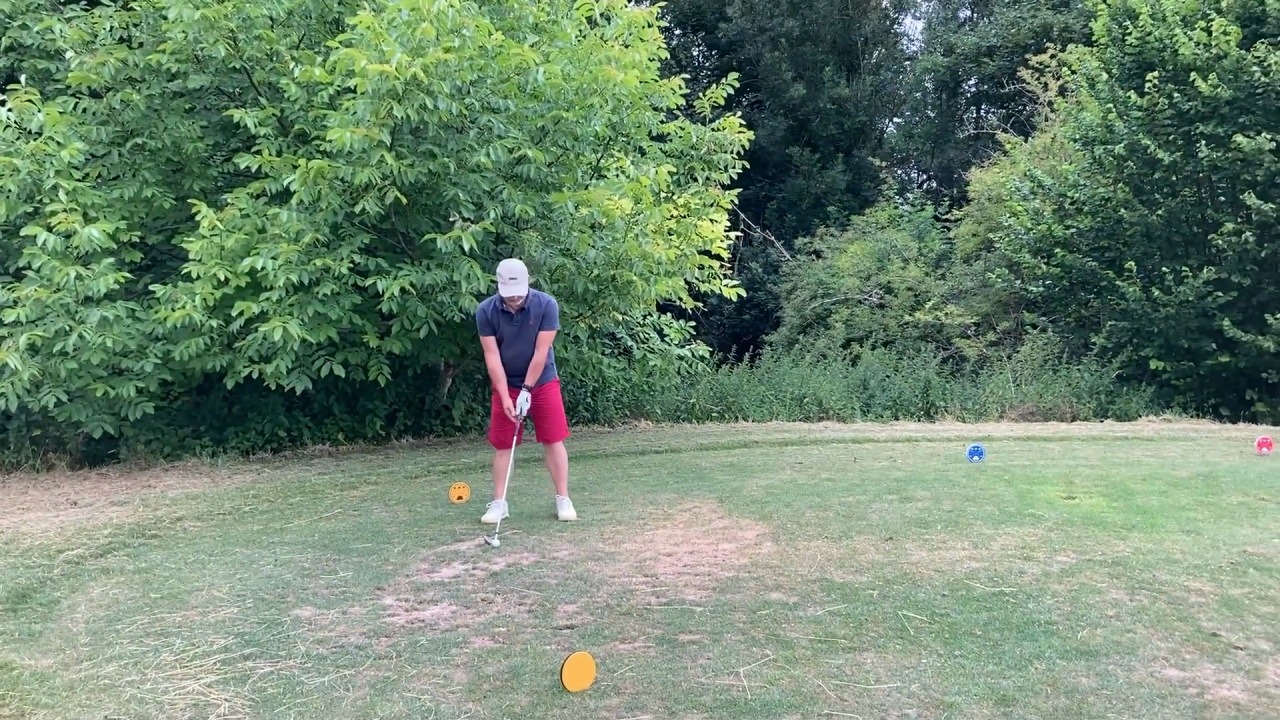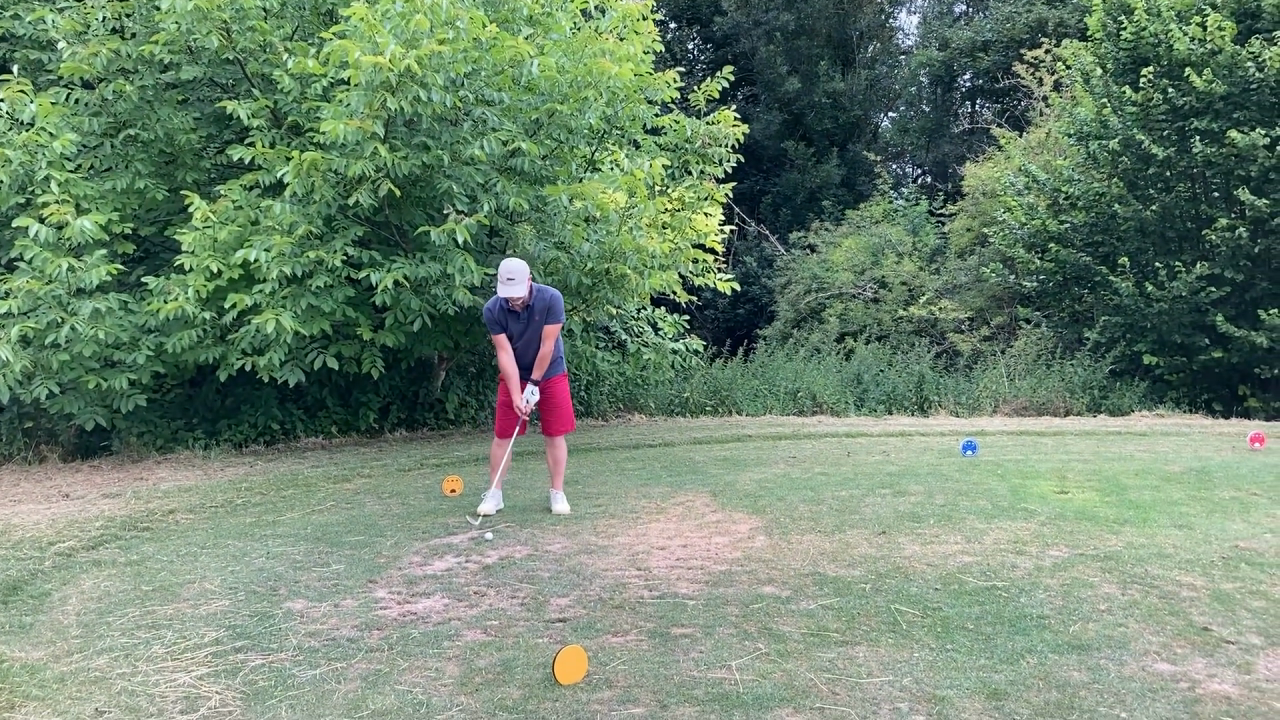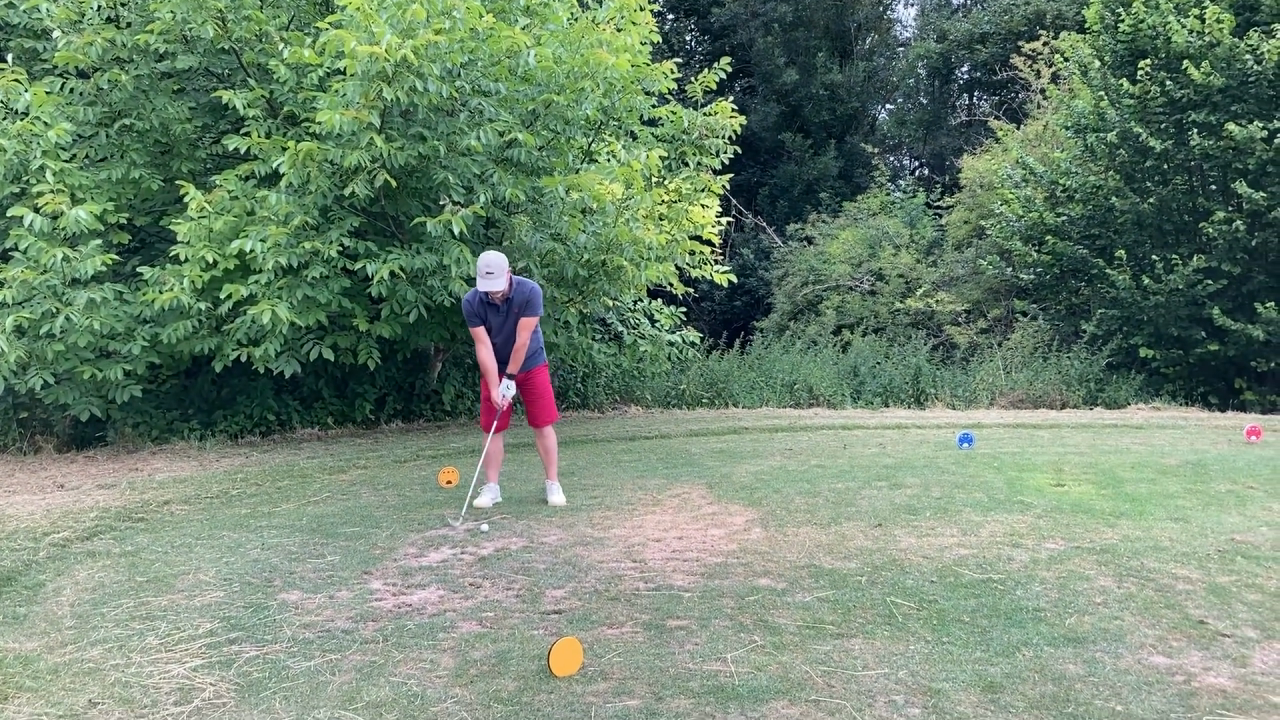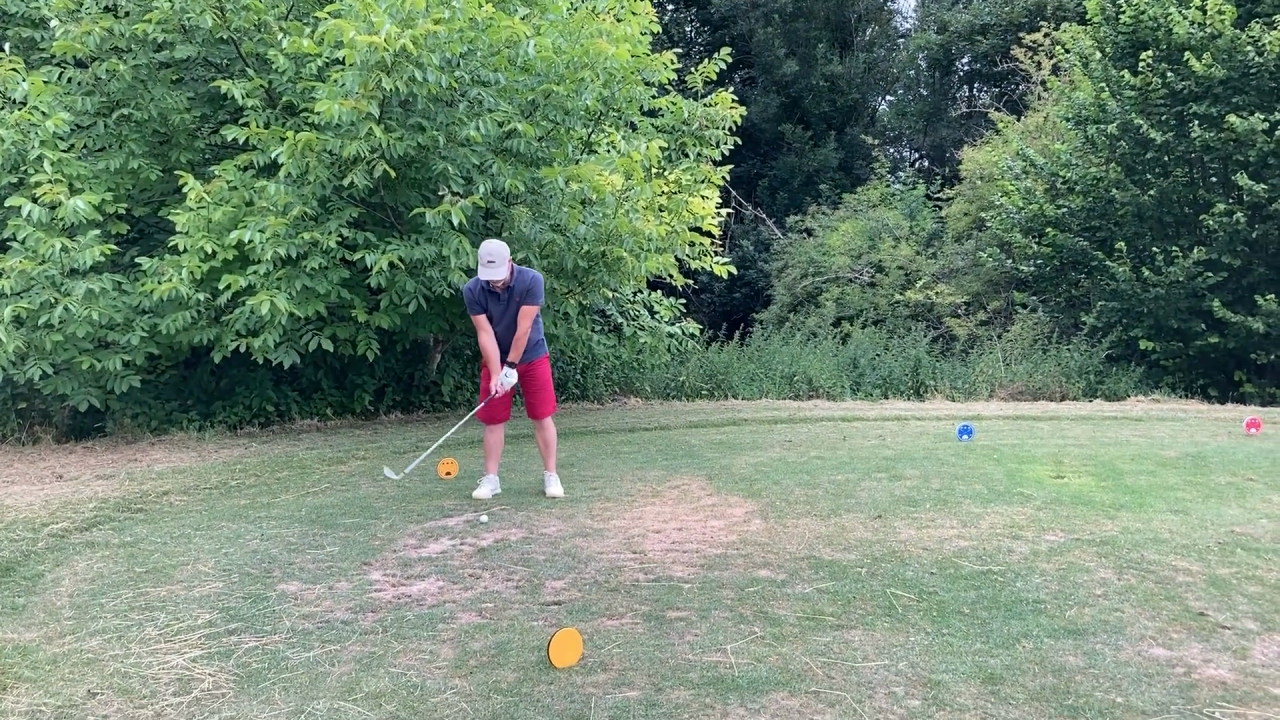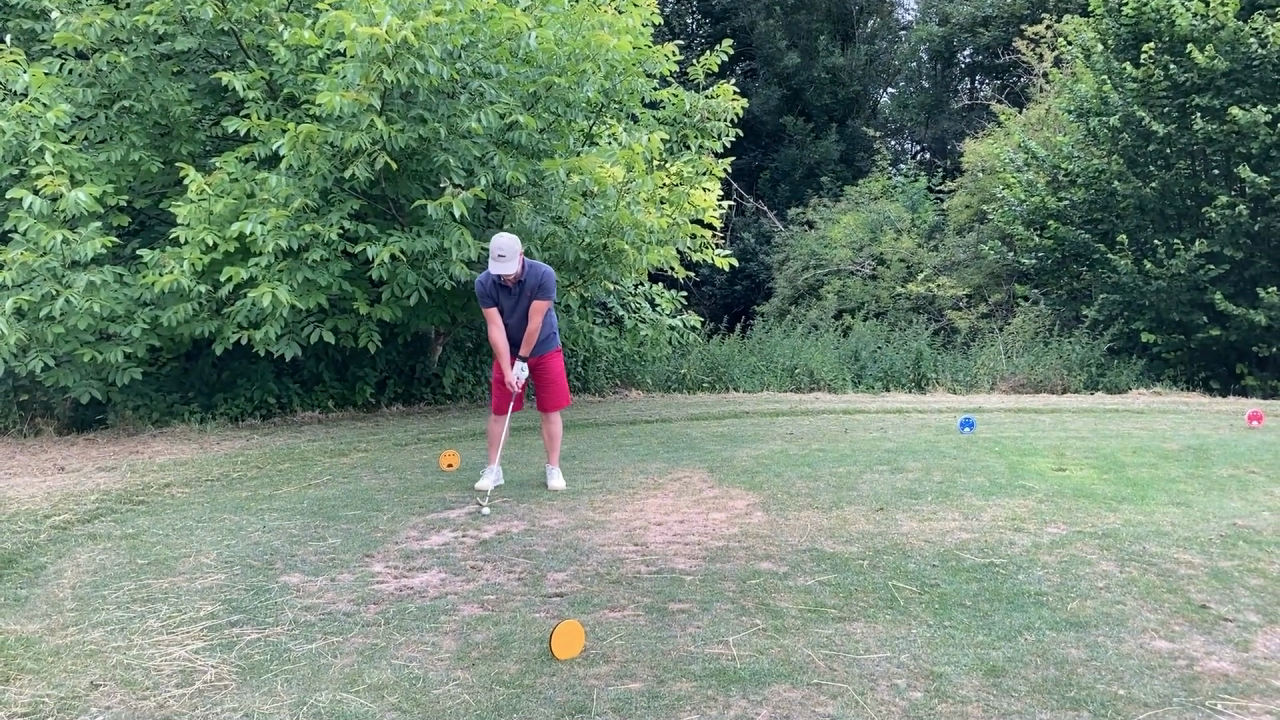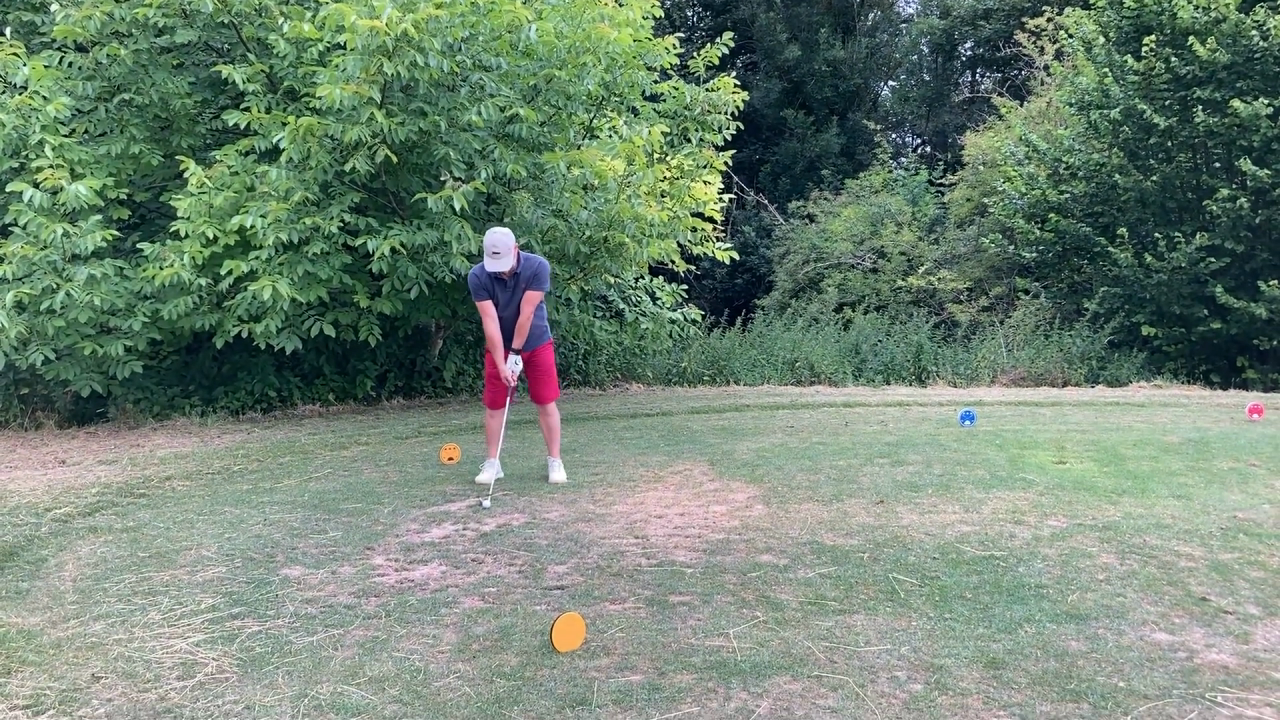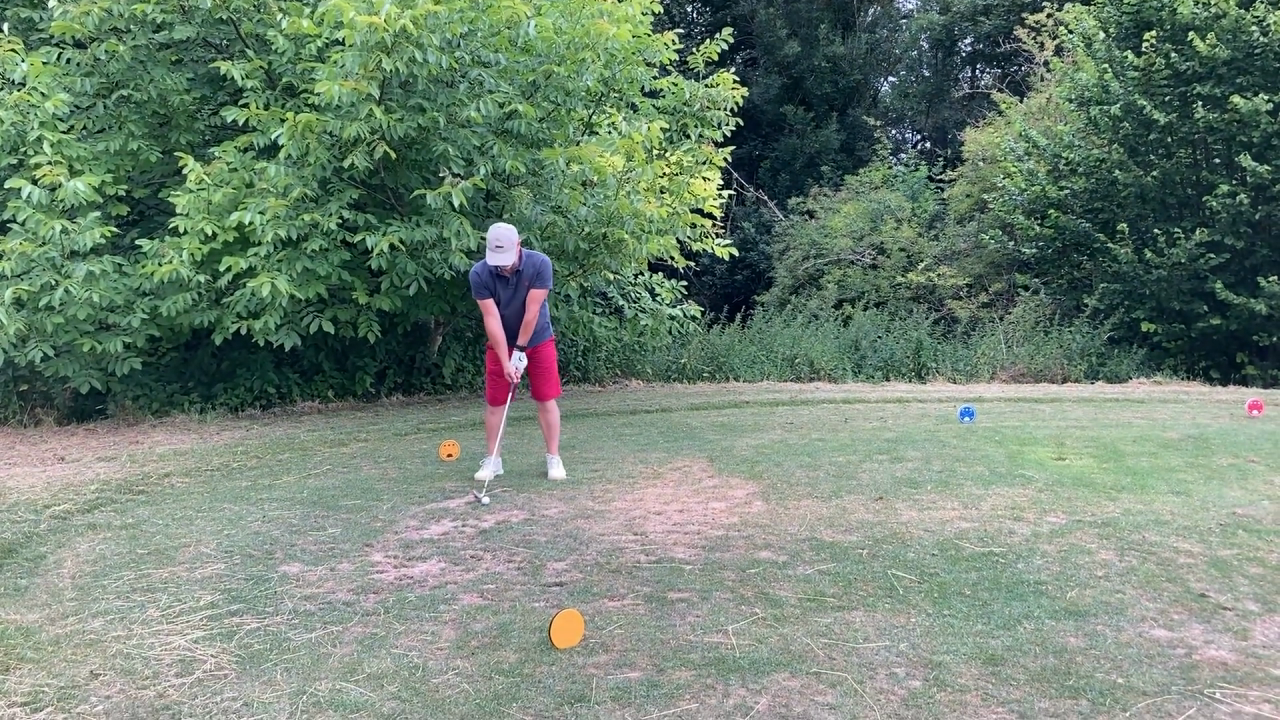
dt=0.4s
person 1, frame 1
left shoulder: (546, 304)
right shoulder: (486, 311)
left elbow: (541, 352)
right elbow: (492, 356)
left wrist: (527, 389)
right wrist: (504, 396)
left hip: (543, 383)
right hip: (506, 386)
left knee: (554, 441)
right knee: (502, 445)
left ankle: (562, 498)
right ankle: (499, 502)
person 1, frame 2
left shoulder: (551, 299)
right shoulder: (492, 309)
left elbow: (547, 346)
right elbow: (505, 354)
left wrist: (534, 384)
right wrist: (516, 395)
left hip: (551, 375)
right hip: (513, 377)
left knee: (555, 434)
right knee: (503, 435)
left ankle: (557, 493)
right ankle: (494, 493)
person 1, frame 3
left shoulder: (530, 291)
right shoulder: (471, 302)
left elbow: (523, 340)
right elbow: (483, 347)
left wrist: (510, 378)
right wrist: (494, 388)
left hip: (532, 366)
right hip: (495, 369)
left knee: (543, 425)
right knee: (493, 429)
left ankle: (552, 483)
right ankle: (491, 487)
person 1, frame 4
left shoulder: (532, 280)
right shoulder: (472, 290)
left elbow: (524, 328)
right elbow: (485, 334)
left wrist: (511, 367)
right wrist: (496, 374)
left hip: (533, 357)
right hip: (495, 360)
left knee: (542, 417)
right knee: (493, 420)
left ankle: (551, 475)
right ankle: (491, 478)
person 1, frame 5
left shoulder: (544, 275)
right shoulder: (484, 283)
left elbow: (535, 323)
right elbow: (496, 328)
left wrist: (523, 360)
right wrist: (507, 370)
left hip: (545, 350)
right hip: (507, 352)
left knee: (550, 410)
right knee: (499, 411)
left ankle: (553, 468)
right ankle: (493, 469)
person 1, frame 6
left shoulder: (538, 266)
right shoulder: (477, 276)
left elbow: (527, 313)
right elbow: (490, 321)
left wrist: (515, 353)
right wrist: (501, 363)
left hip: (537, 344)
right hip: (499, 345)
left knee: (546, 402)
right knee: (494, 405)
left ankle: (555, 461)
right ankle: (492, 462)
person 1, frame 7
left shoulder: (540, 264)
right shoulder: (479, 273)
left elbow: (532, 311)
right elbow: (492, 319)
left wrist: (521, 350)
right wrist: (506, 361)
left hip: (538, 341)
right hip: (501, 344)
left knee: (546, 399)
right knee: (495, 402)
left ankle: (553, 458)
right ankle: (492, 460)
